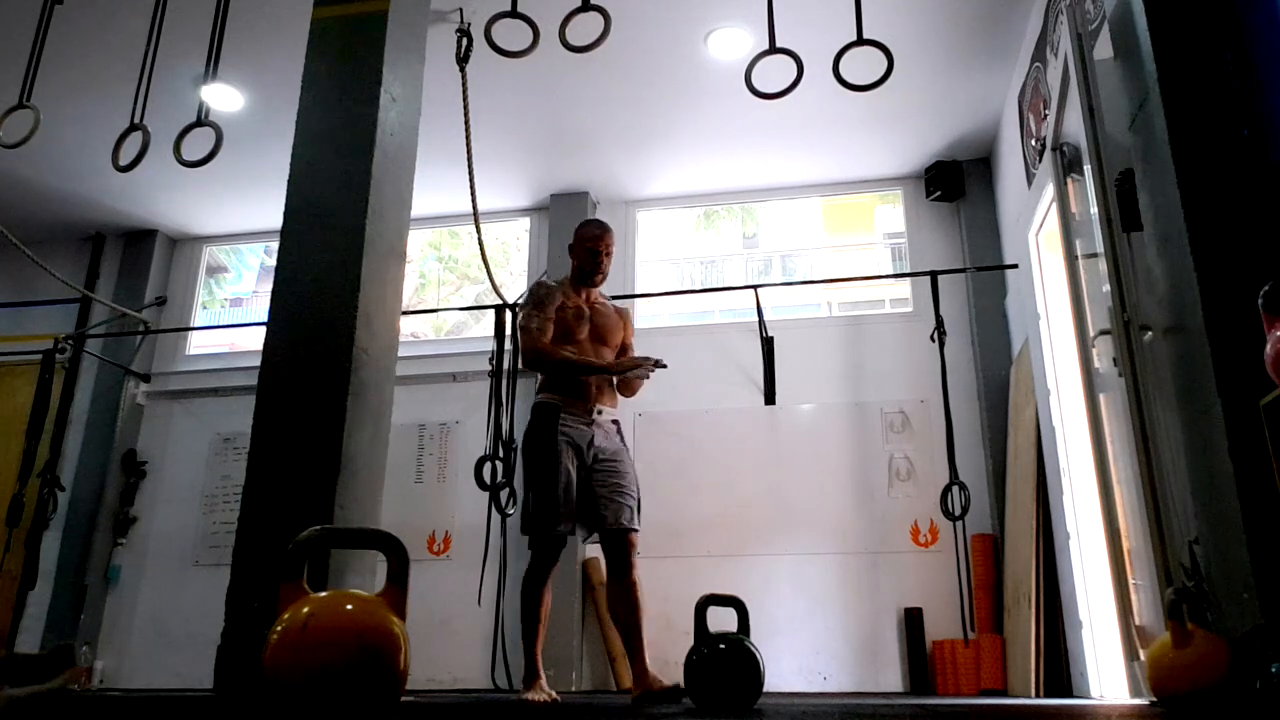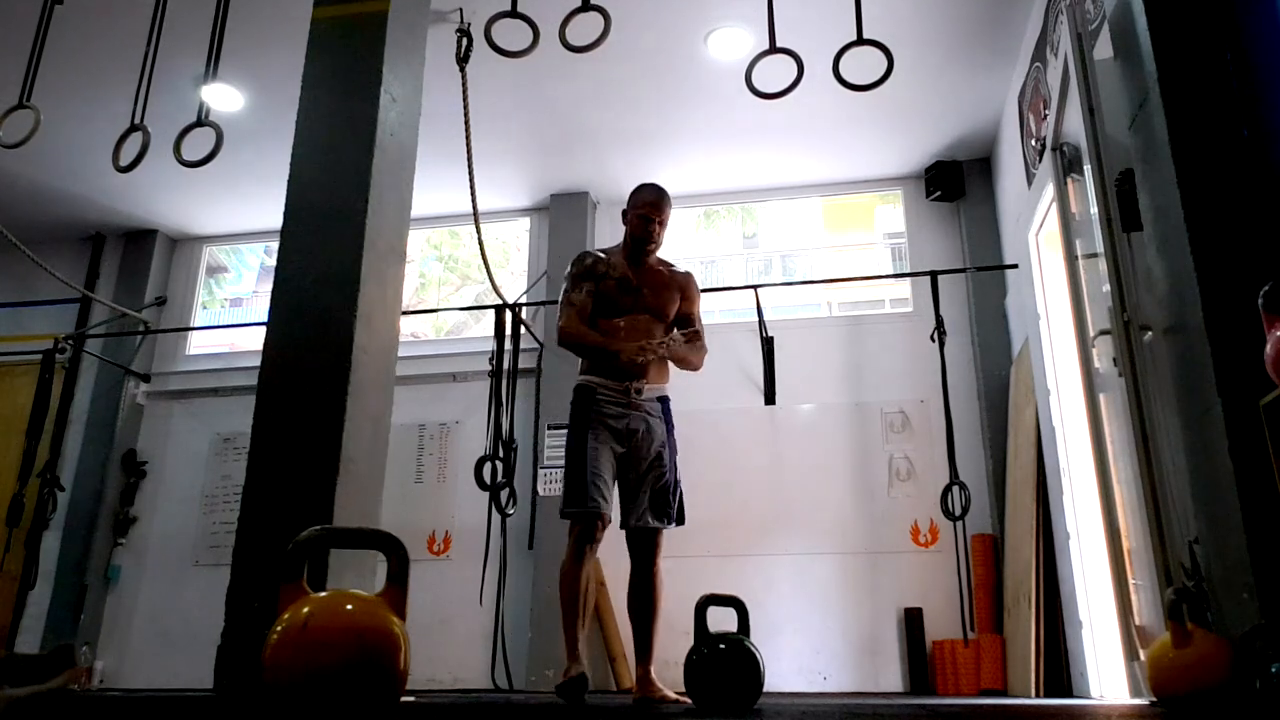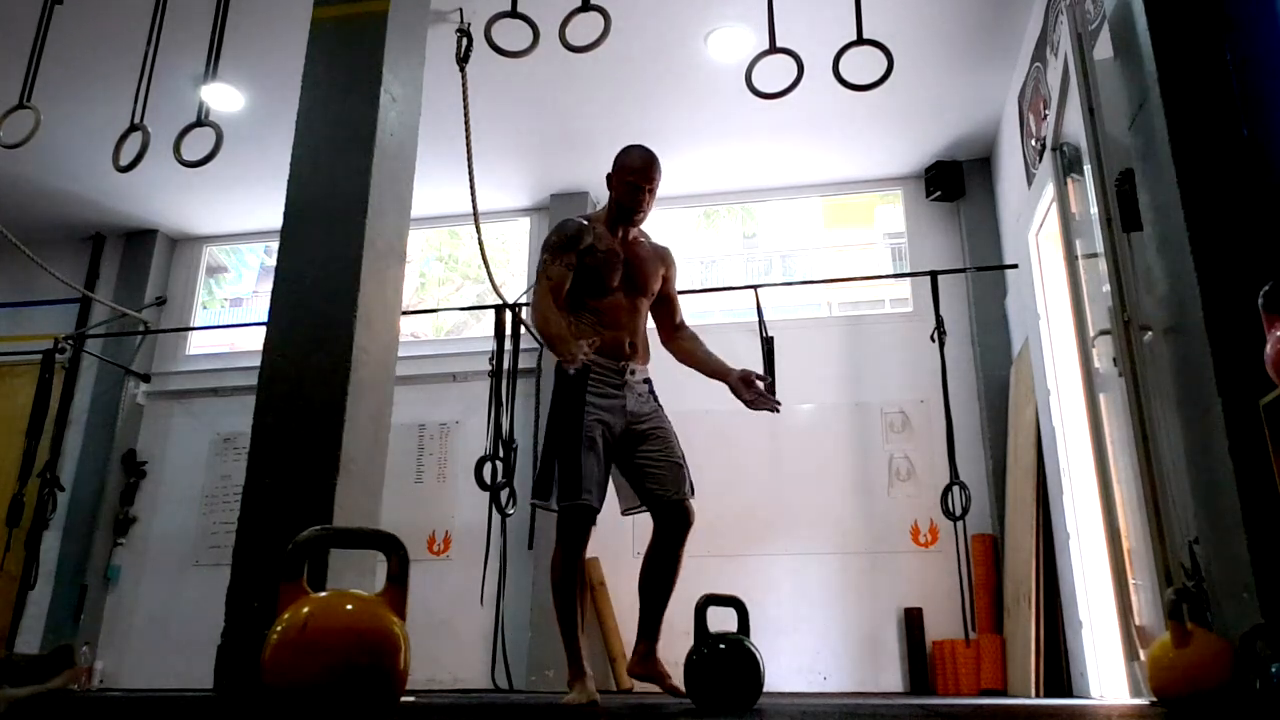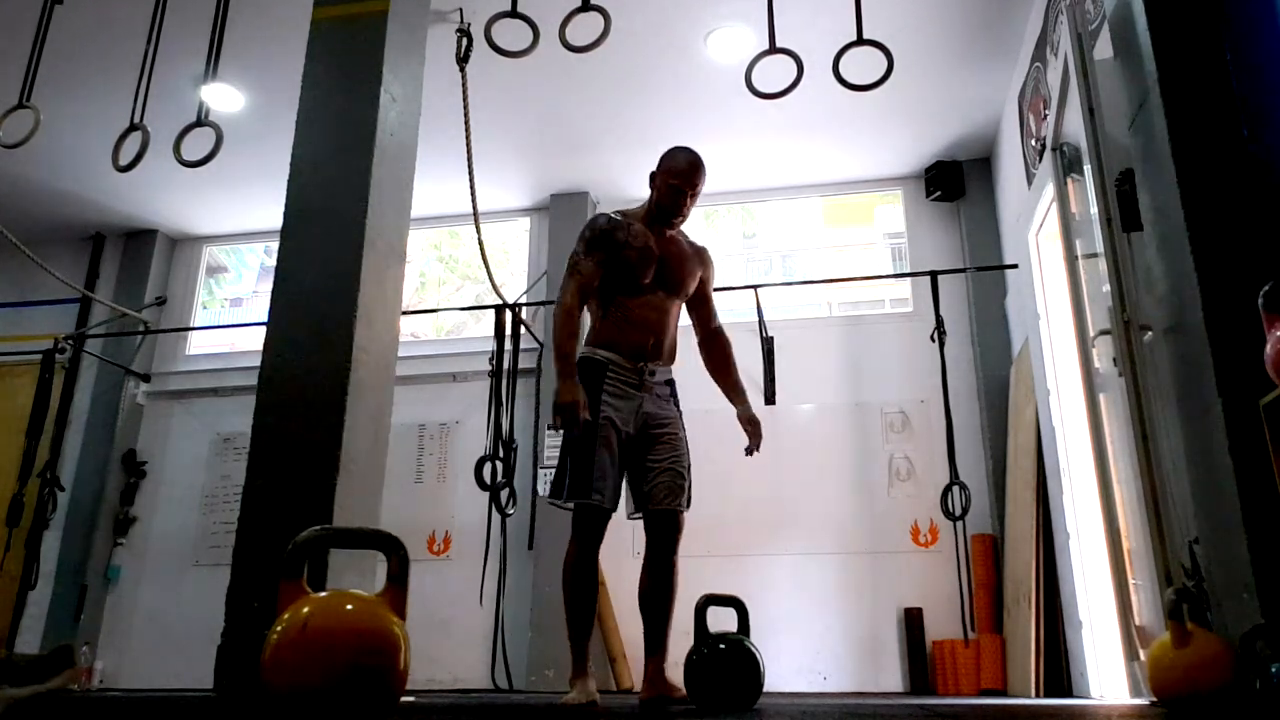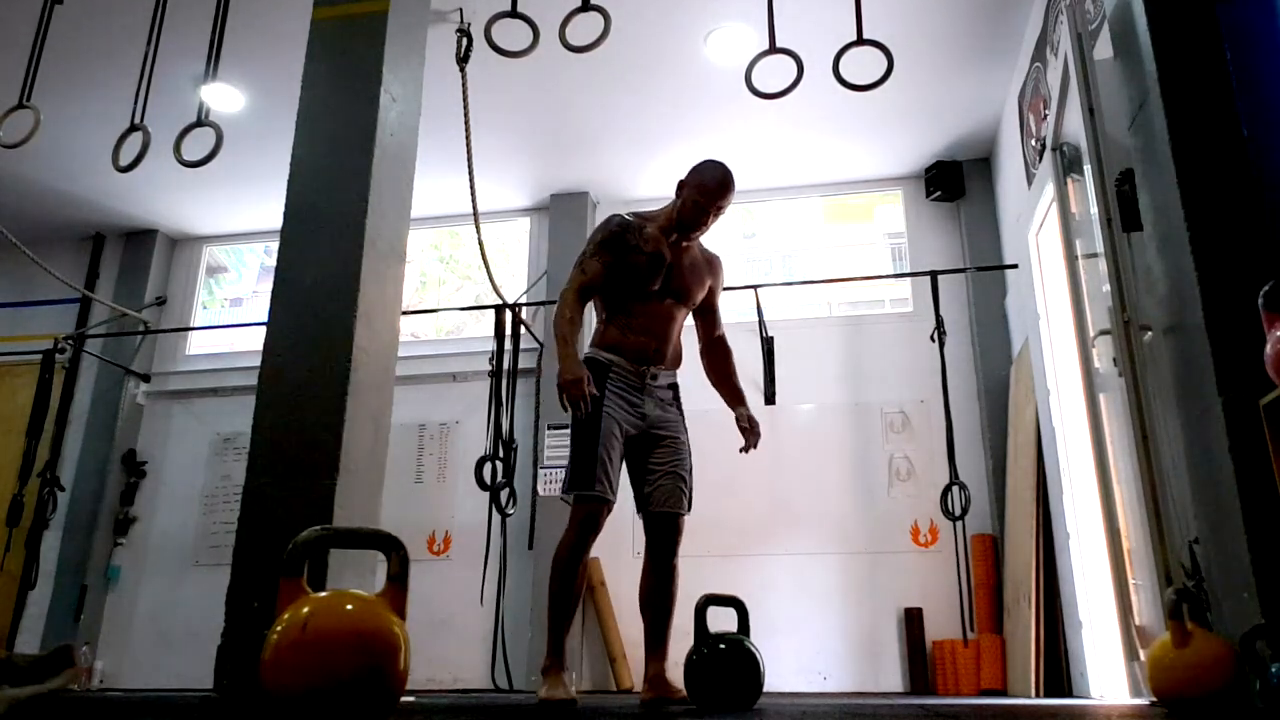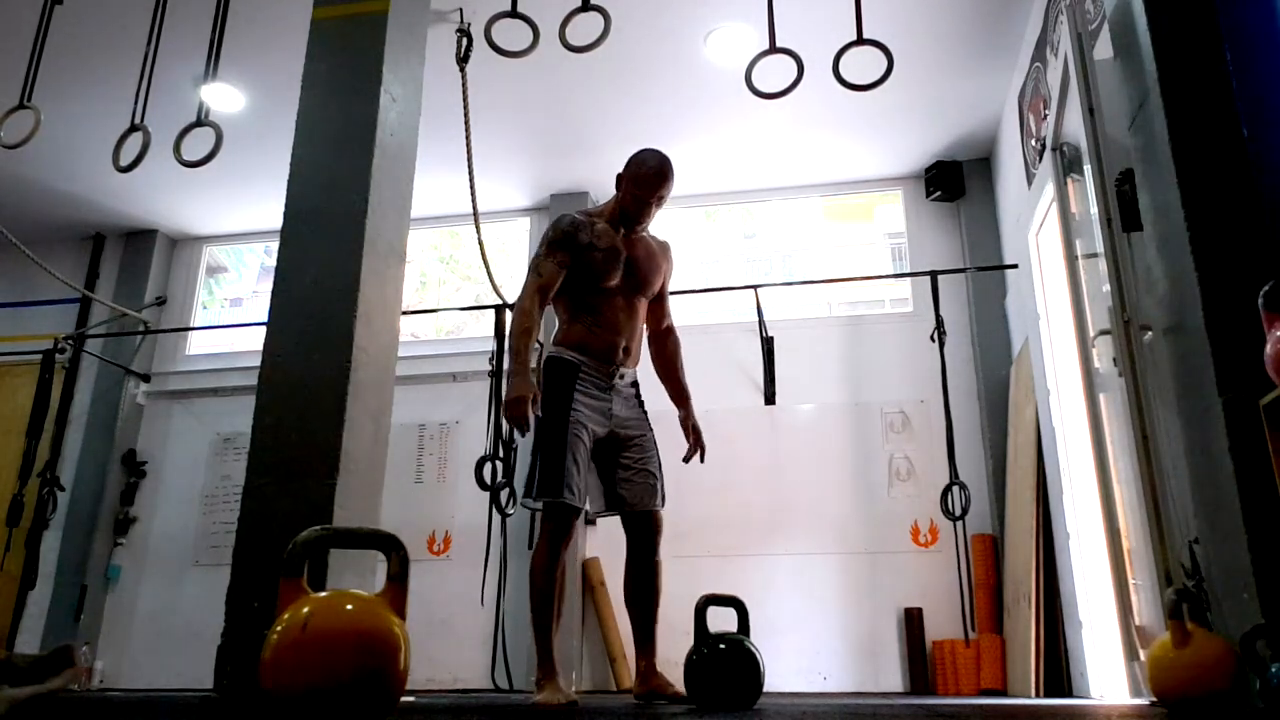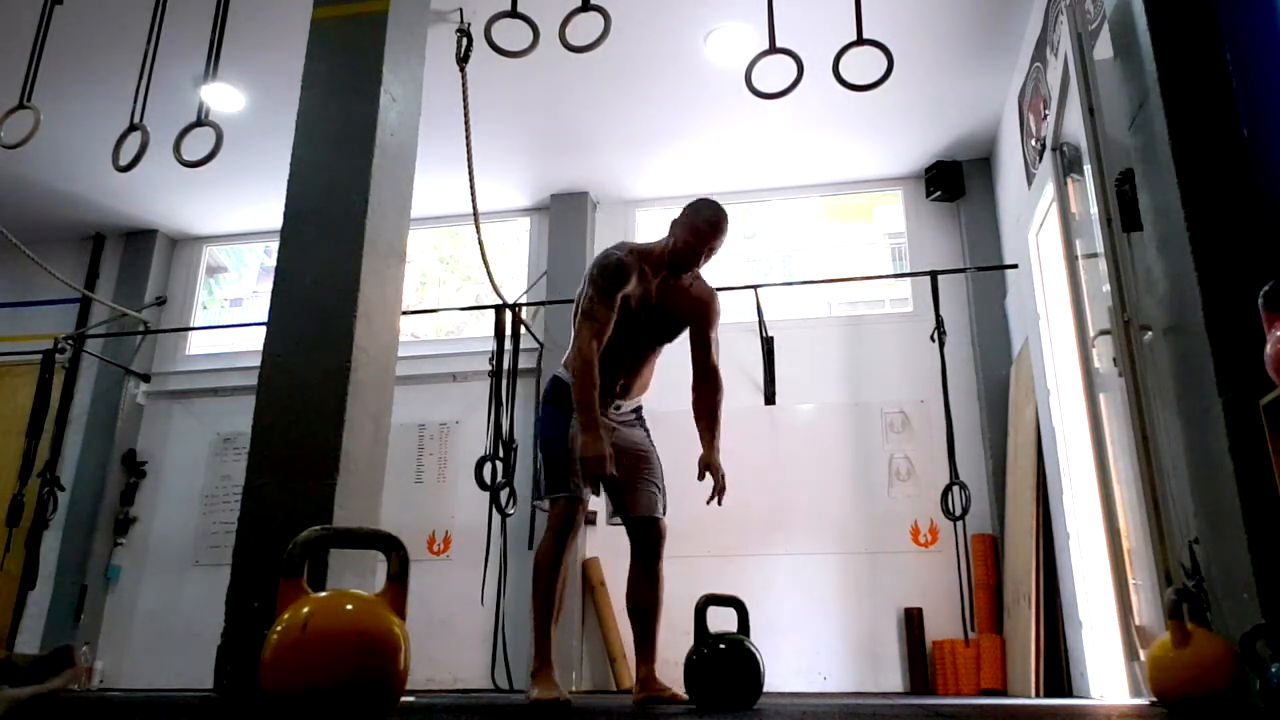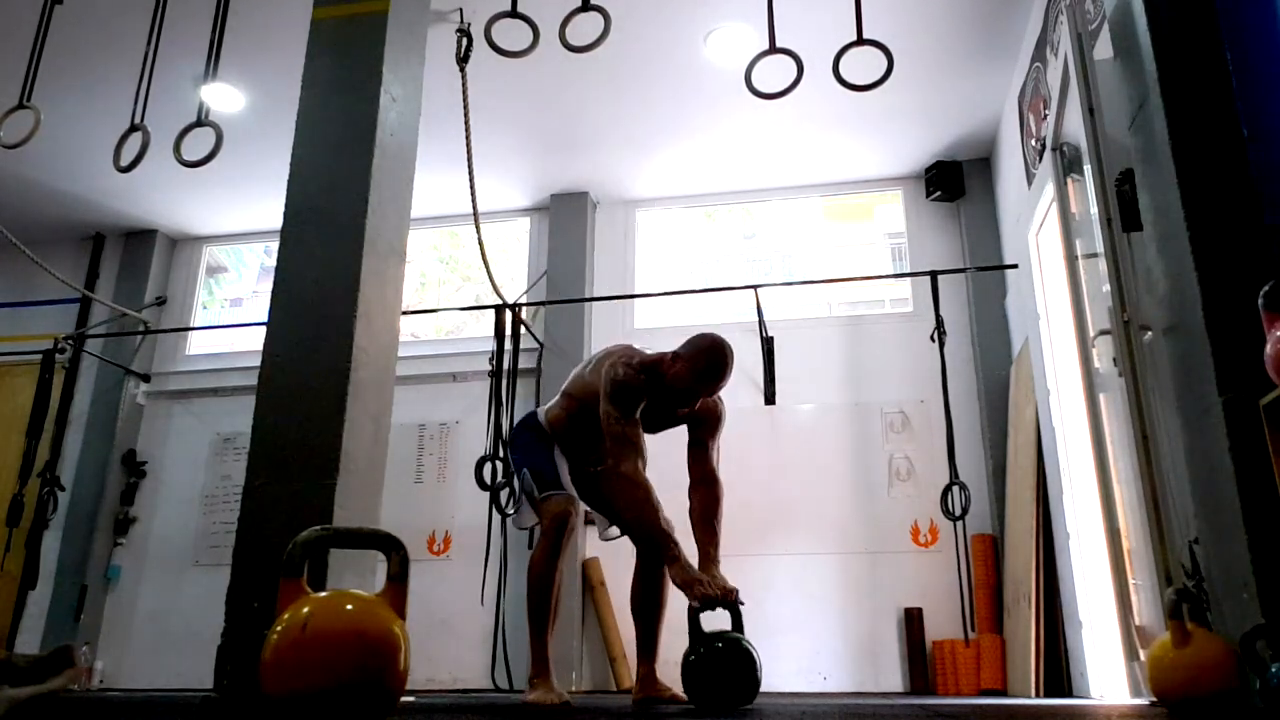
dt=0.5s
person 1, frame 1
left shoulder: (619, 314)
right shoulder: (546, 295)
right elbow: (533, 352)
left wrist: (634, 376)
right wrist: (601, 367)
left hip: (607, 428)
right hip: (558, 421)
left knee: (624, 546)
right knee: (547, 547)
left ankle: (642, 673)
right ankle: (534, 675)
person 1, frame 2
left shoulder: (680, 281)
right shoulder: (591, 266)
left elbow: (697, 355)
right elbow: (567, 331)
left wrist: (670, 345)
right wrist: (620, 351)
left hip: (653, 409)
right hip: (598, 400)
left knee: (648, 545)
right knee: (589, 526)
left ankle: (645, 676)
right ankle: (574, 664)
person 1, frame 3
left shoulder: (659, 256)
right shoulder: (574, 235)
left elbow: (674, 330)
right elbow: (544, 306)
left wrist: (725, 374)
right wrist: (567, 347)
left hip: (640, 391)
right hip: (586, 386)
left knee: (677, 514)
right knee: (576, 525)
left ankle: (646, 651)
right ankle: (579, 675)
person 1, frame 4
left shoulder: (696, 257)
right shoulder: (608, 231)
left elbow: (710, 333)
right elbow: (570, 304)
left wrist: (740, 402)
right wrist: (566, 378)
left hip: (662, 391)
right hip: (604, 379)
left knee: (667, 527)
right knee: (590, 521)
left ankle: (655, 675)
right ankle: (580, 673)
person 1, frame 5
left shoulder: (708, 265)
right shoulder: (623, 231)
left elbow: (712, 340)
right elbow: (573, 295)
left wrist: (739, 404)
right wrist: (569, 360)
left hip: (664, 396)
right hip: (608, 381)
left knee: (667, 532)
right knee: (588, 516)
left ankle: (656, 675)
right ankle: (553, 666)
person 1, frame 6
left shoulder: (659, 254)
right shoulder: (573, 230)
left elbow: (662, 332)
right elbow: (530, 301)
left wrist: (684, 406)
right wrist: (520, 373)
left hip: (627, 394)
right hip: (572, 381)
left knee: (647, 527)
right knee: (559, 524)
left ankle: (646, 671)
right ankle: (547, 675)
person 1, frame 7
left shoulder: (702, 300)
right shoulder: (619, 263)
left elbow: (706, 376)
right elbow: (587, 350)
left wrist: (710, 448)
right wrist: (593, 432)
left hip: (626, 412)
right hip: (572, 400)
left knee: (650, 532)
right knee: (567, 513)
left ankle: (646, 675)
right ankle: (542, 670)
person 1, frame 8
left shoulder: (707, 410)
right shoulder: (626, 374)
left elbow: (704, 484)
right elbow: (630, 474)
left wrist: (710, 564)
right wrist: (678, 562)
left hip: (601, 457)
right hip: (542, 439)
left knee: (654, 535)
right knee: (561, 516)
left ankle: (646, 677)
right ankle: (539, 676)
